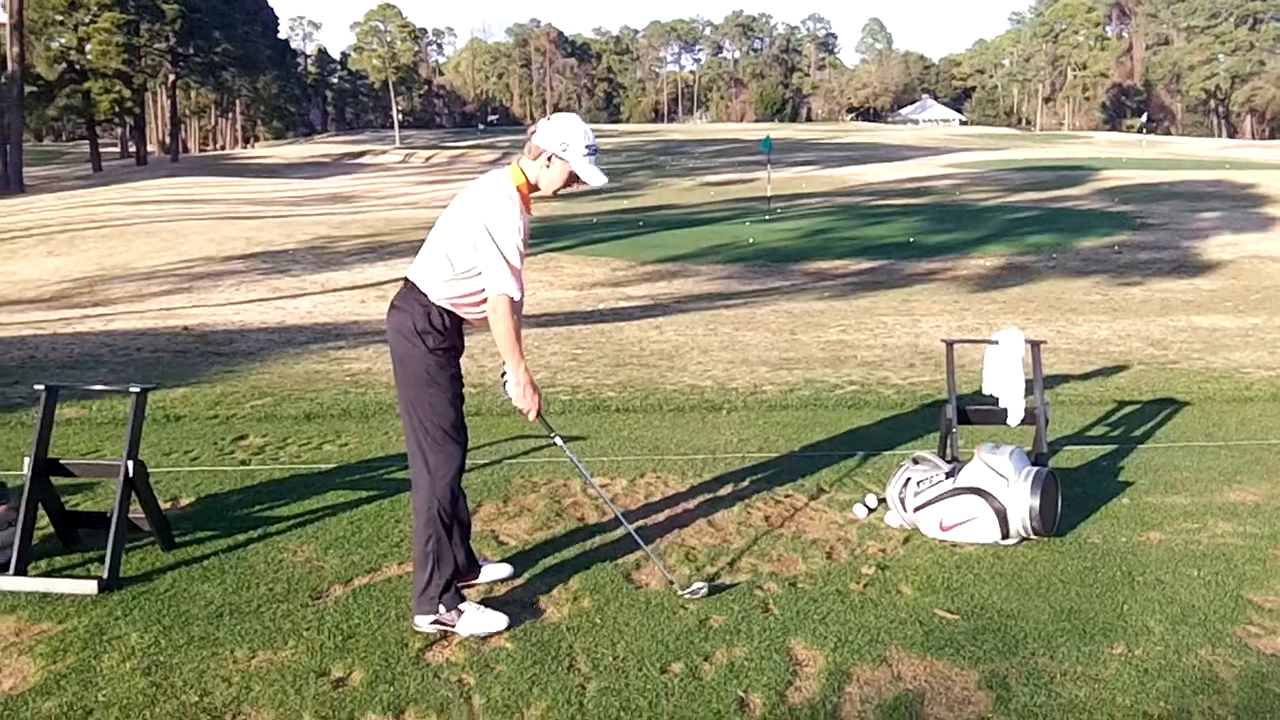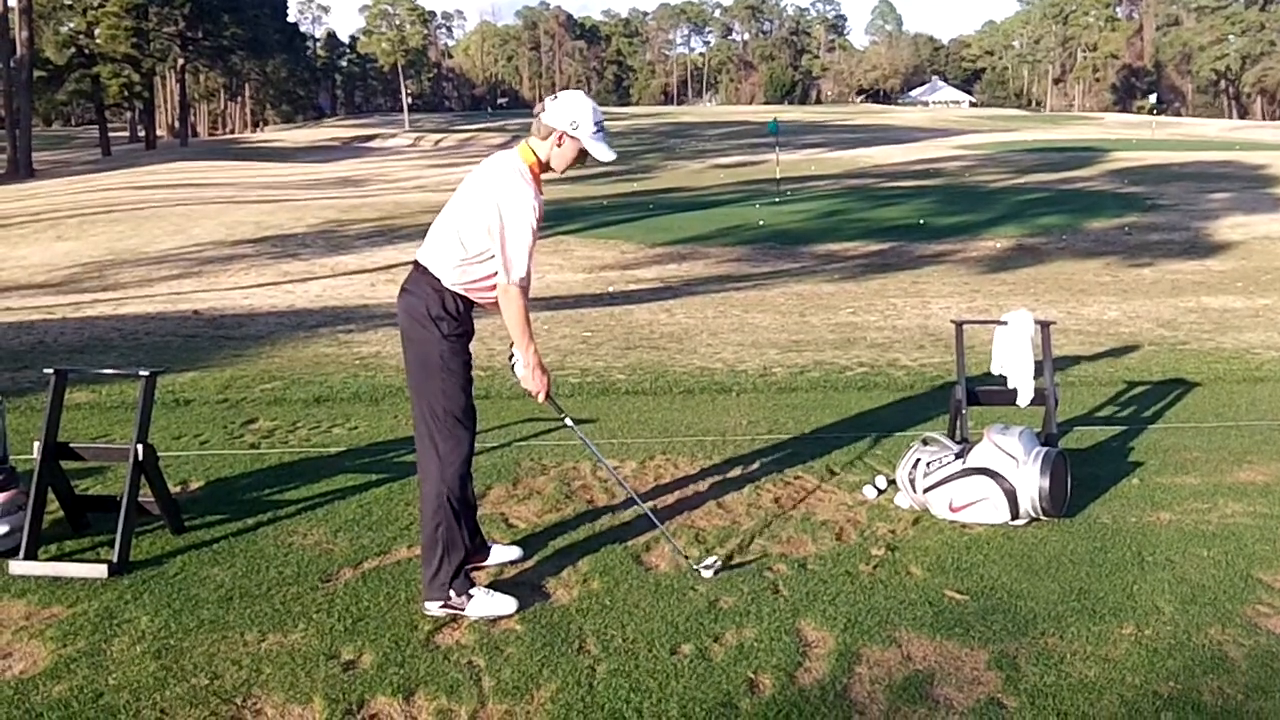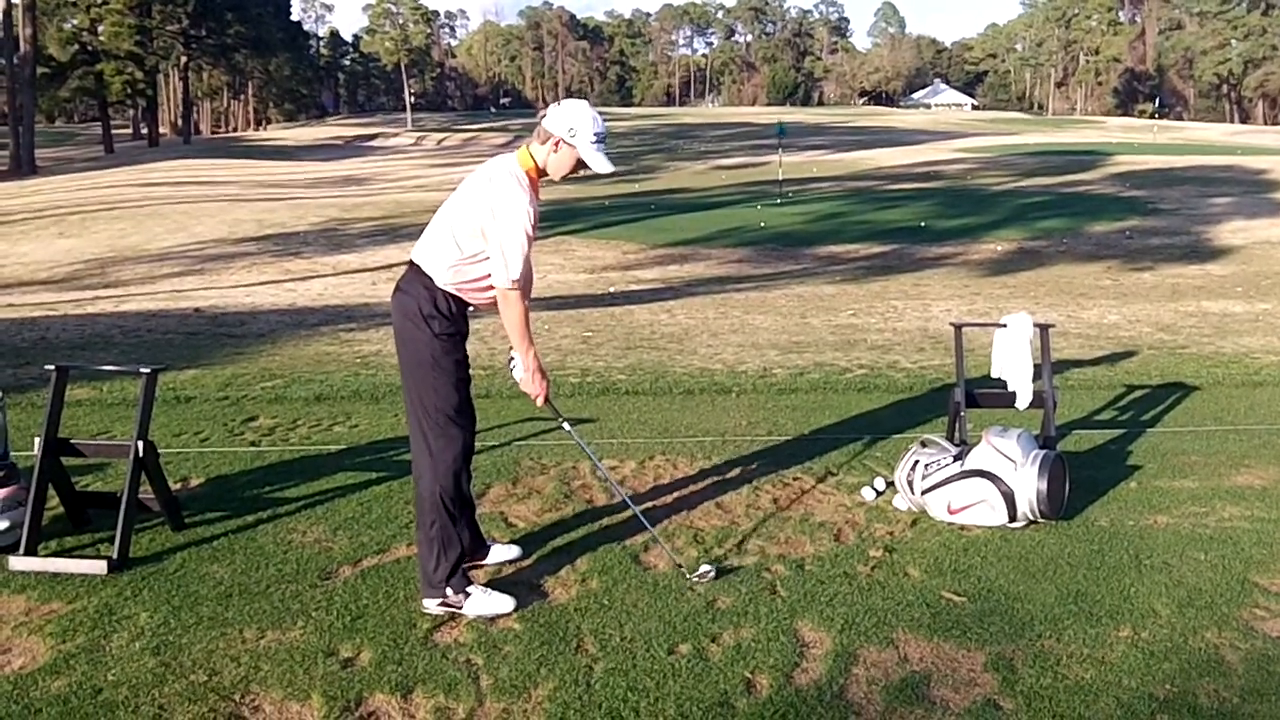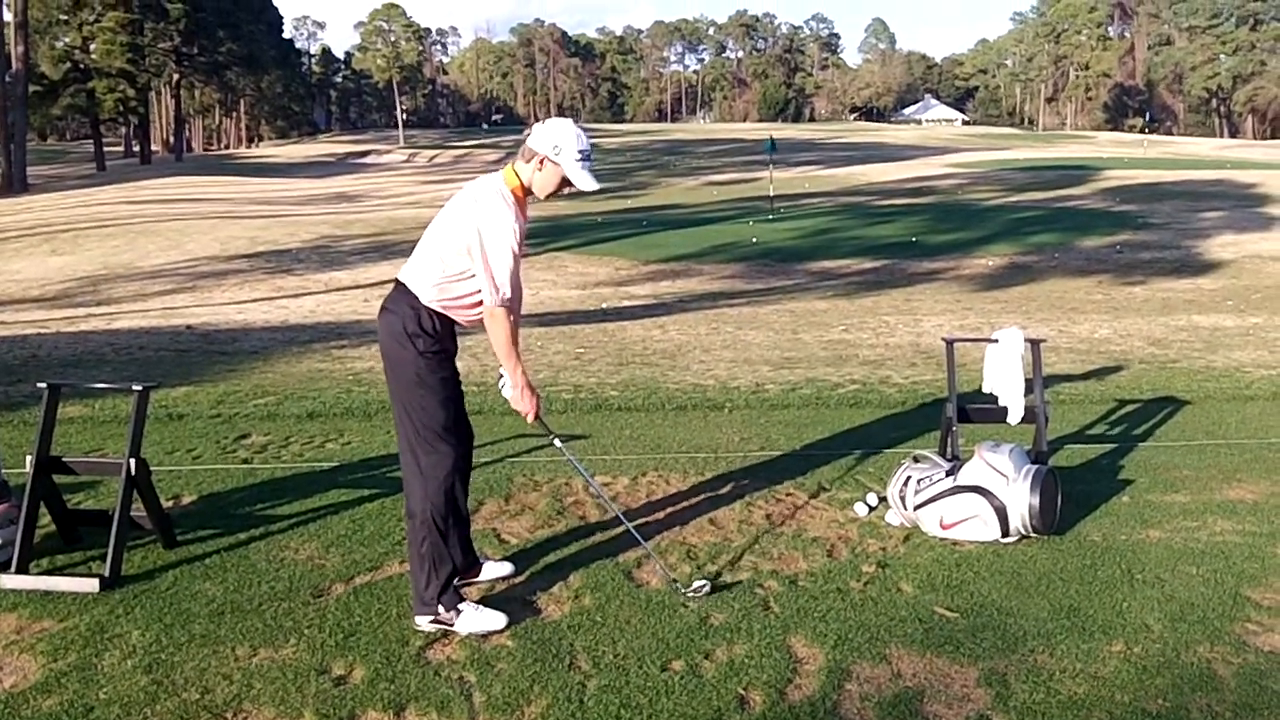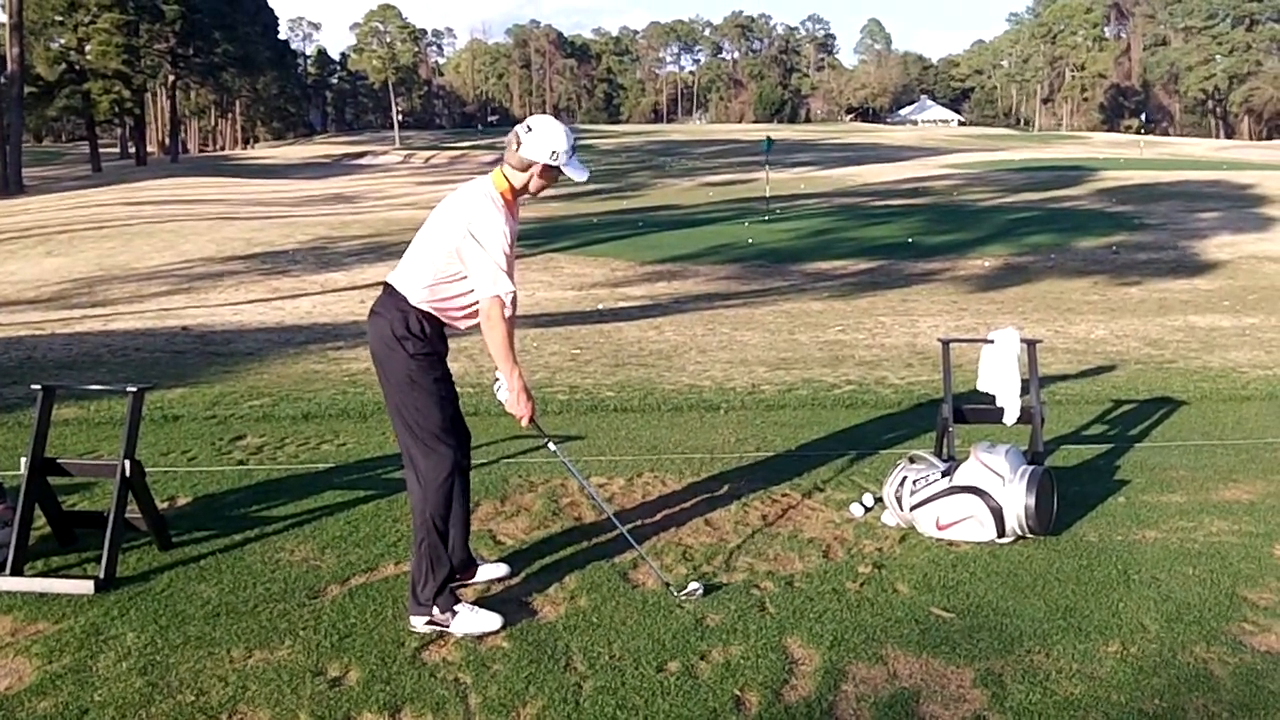
dt=1s
person 1, frame 1
left shoulder: (503, 187)
right shoulder: (505, 206)
left elbow: (504, 293)
right elbow: (502, 302)
left wrist: (515, 365)
right wrist: (521, 377)
left hip: (430, 321)
right hip: (424, 325)
left knee: (447, 448)
right knee: (439, 457)
left ankle: (457, 562)
right ankle: (436, 600)
person 1, frame 2
left shoulder: (508, 165)
right shoulder: (519, 190)
left elbow: (511, 277)
right elbow: (509, 288)
left wrist: (522, 347)
right wrist: (531, 361)
left hip: (438, 302)
right hip: (436, 308)
left knee: (457, 434)
right knee: (447, 443)
left ankle: (466, 544)
right ankle: (446, 587)
person 1, frame 3
left shoulder: (512, 173)
right shoulder: (514, 195)
left elbow: (517, 278)
right elbow: (509, 291)
left wrist: (525, 353)
right wrist: (530, 364)
left hip: (437, 305)
right hip: (429, 308)
left knee: (457, 433)
right knee: (442, 442)
left ankle: (465, 543)
right ankle: (443, 585)
person 1, frame 4
left shoulder: (503, 195)
right shoulder: (498, 210)
left elbow: (505, 298)
right elbow: (496, 308)
left wrist: (515, 369)
right wrist: (519, 380)
left hip: (427, 325)
right hip: (415, 327)
left knee: (456, 446)
right knee: (433, 459)
left ankle: (458, 560)
right ankle: (434, 601)
person 1, frame 5
left shoulder: (497, 200)
right shoulder: (487, 213)
left elbow: (499, 301)
right elbow: (492, 309)
left wrist: (509, 373)
right wrist: (515, 384)
left hip: (418, 328)
right hip: (404, 329)
left knee: (453, 447)
right knee: (436, 459)
left ankle: (455, 562)
right ankle: (431, 603)
